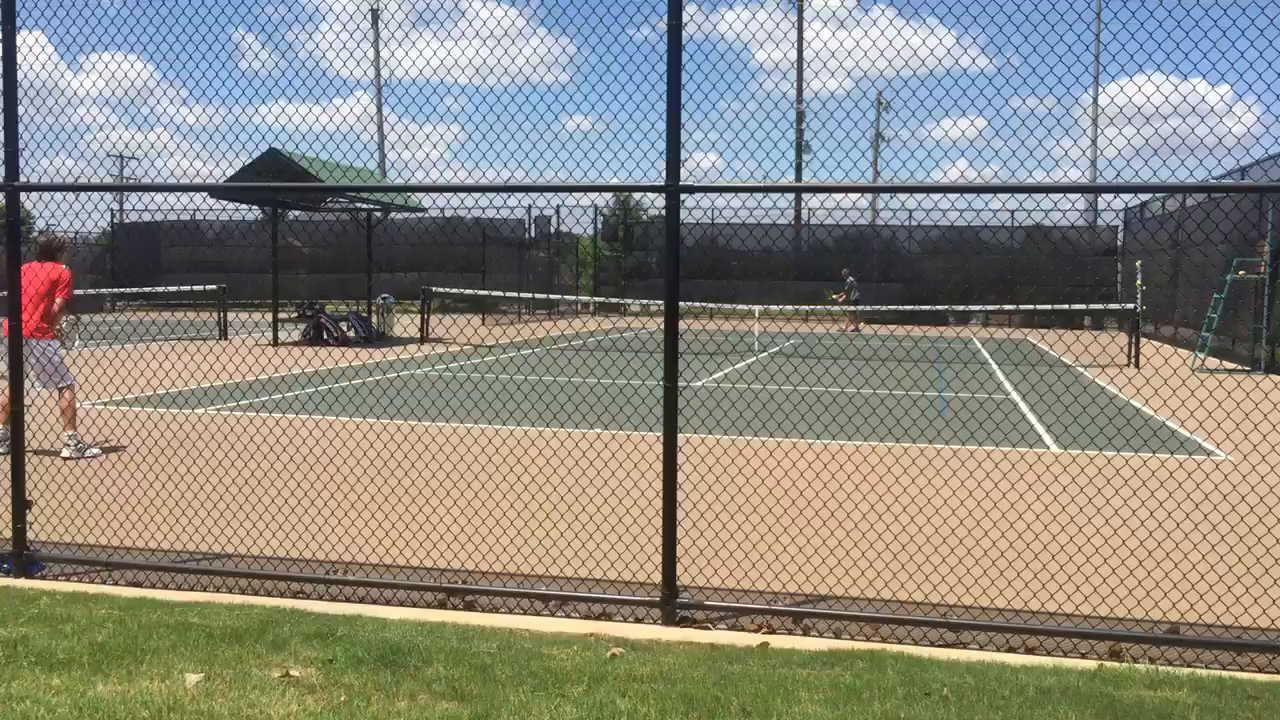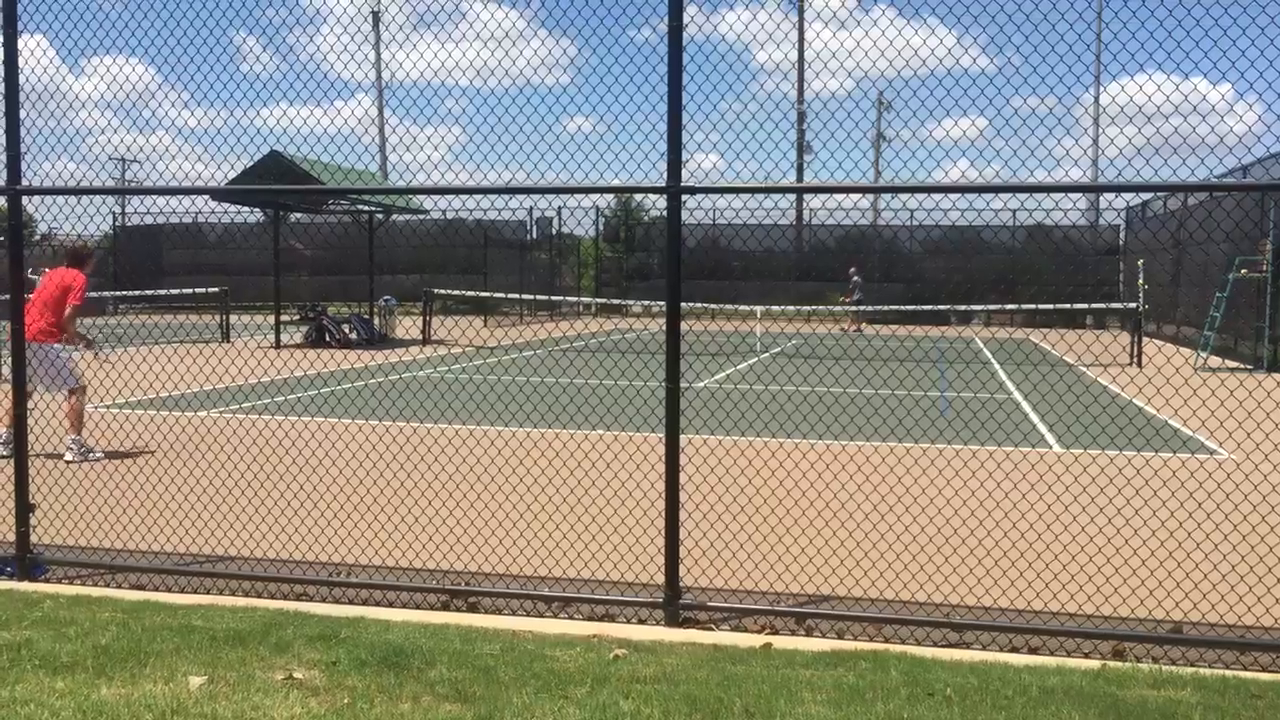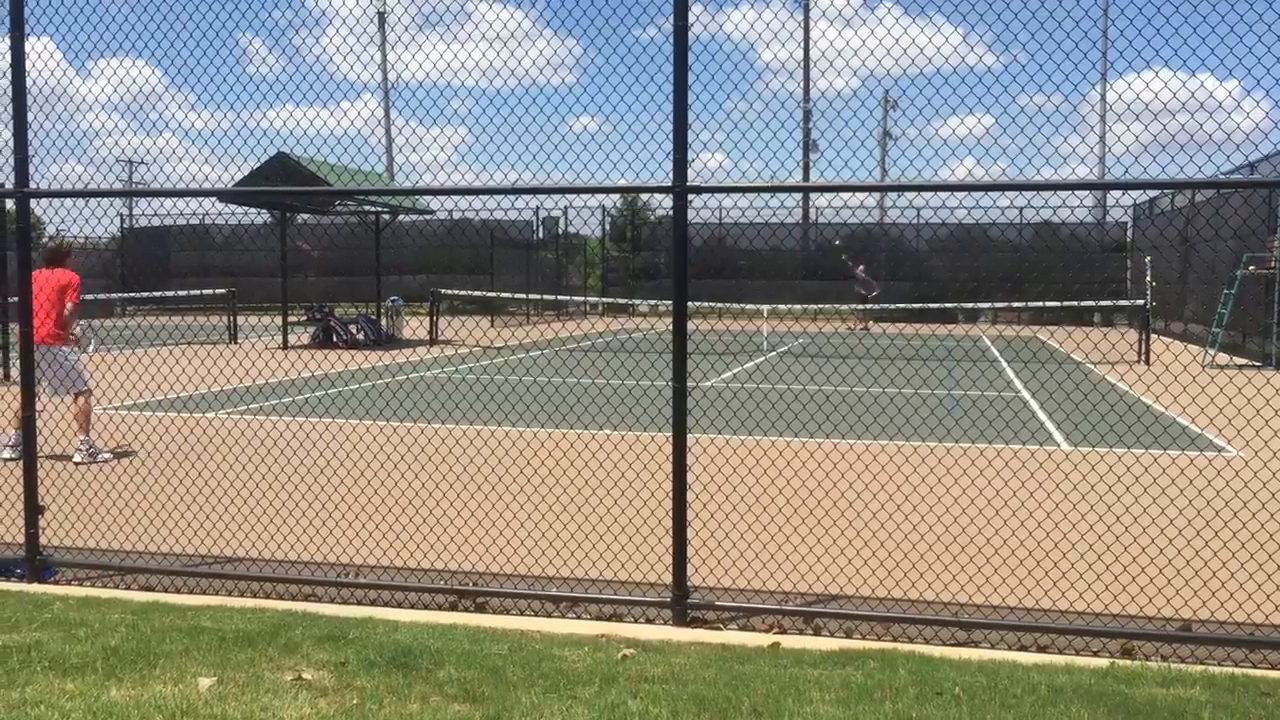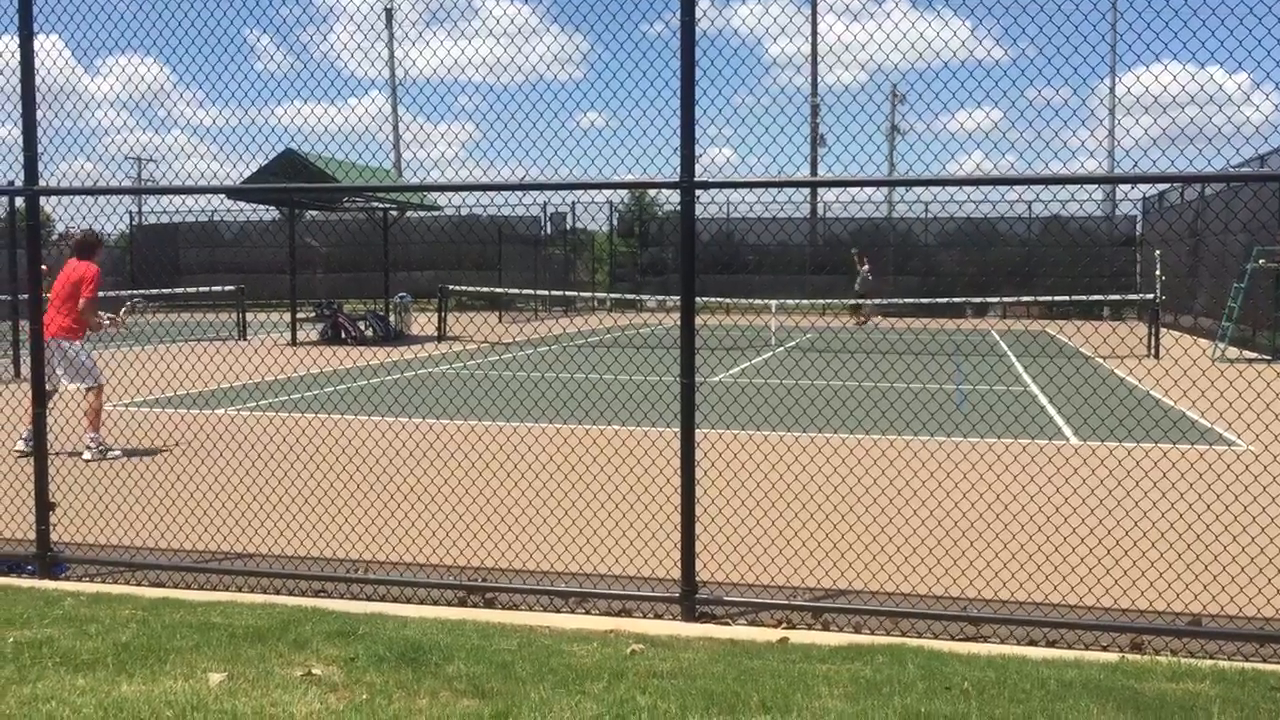
dt=0.5s
person 1, frame 1
left shoulder: (25, 268)
right shoulder: (62, 272)
left elbow: (18, 301)
right elbow: (57, 309)
right hip: (38, 336)
right knee: (66, 386)
right ankle: (72, 443)
person 1, frame 2
left shoulder: (53, 273)
right shoulder: (79, 278)
right elbow: (69, 315)
left wrist: (75, 335)
right wrist: (73, 336)
left hip: (23, 335)
right hip: (45, 340)
right knee: (76, 388)
right ankle: (75, 447)
person 1, frame 3
left shoulder: (34, 276)
right shoulder: (71, 278)
left elbow: (37, 309)
right elbow: (68, 313)
right wrist: (67, 334)
right hip: (52, 343)
right knee: (82, 391)
right ankle: (84, 448)
person 1, frame 4
left shoulder: (70, 265)
right shoulder: (91, 270)
right elbow: (83, 307)
left wrist: (98, 317)
right wrist: (95, 324)
left hip: (47, 333)
right hip: (66, 337)
left knee: (48, 388)
right knee: (95, 386)
left ankle: (27, 439)
right ankle: (93, 445)
